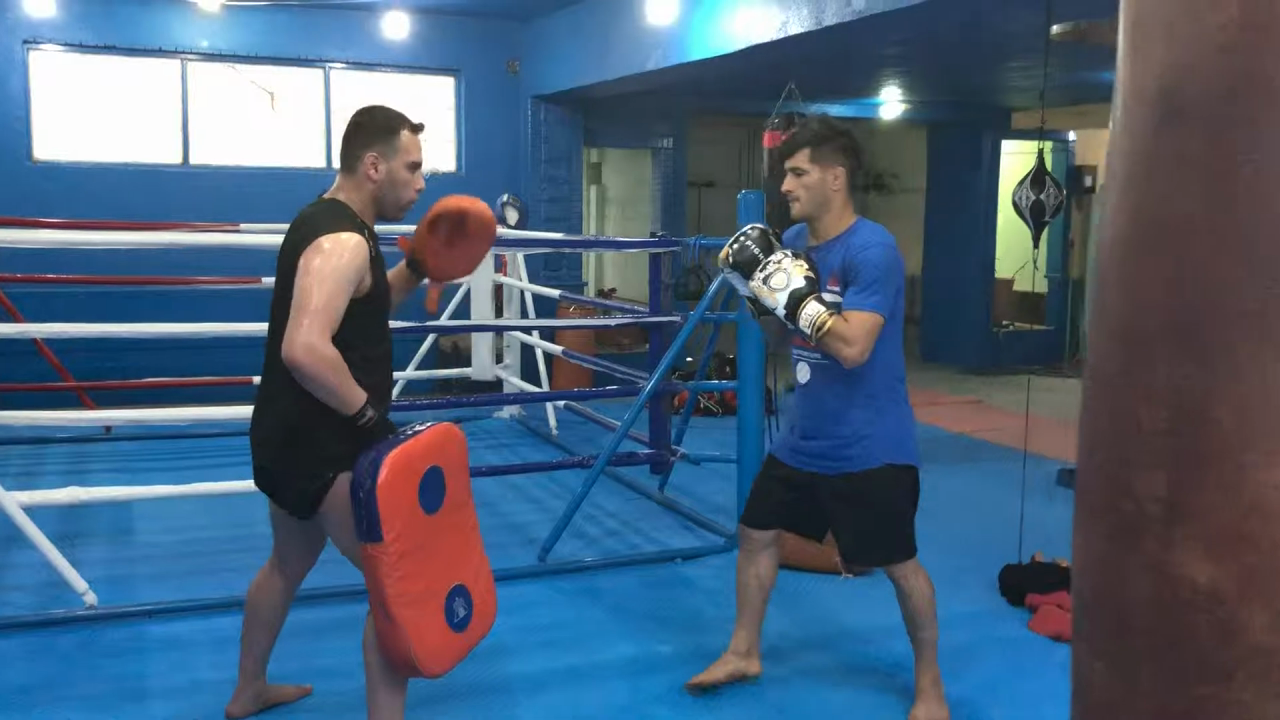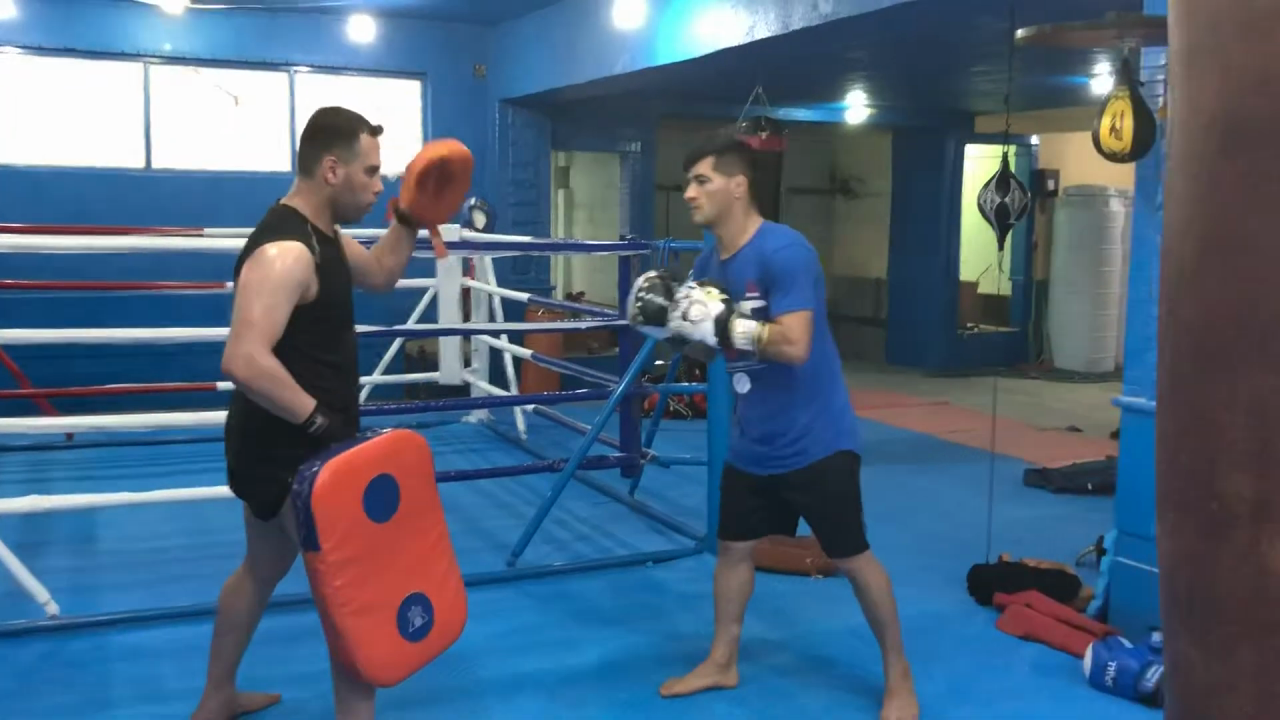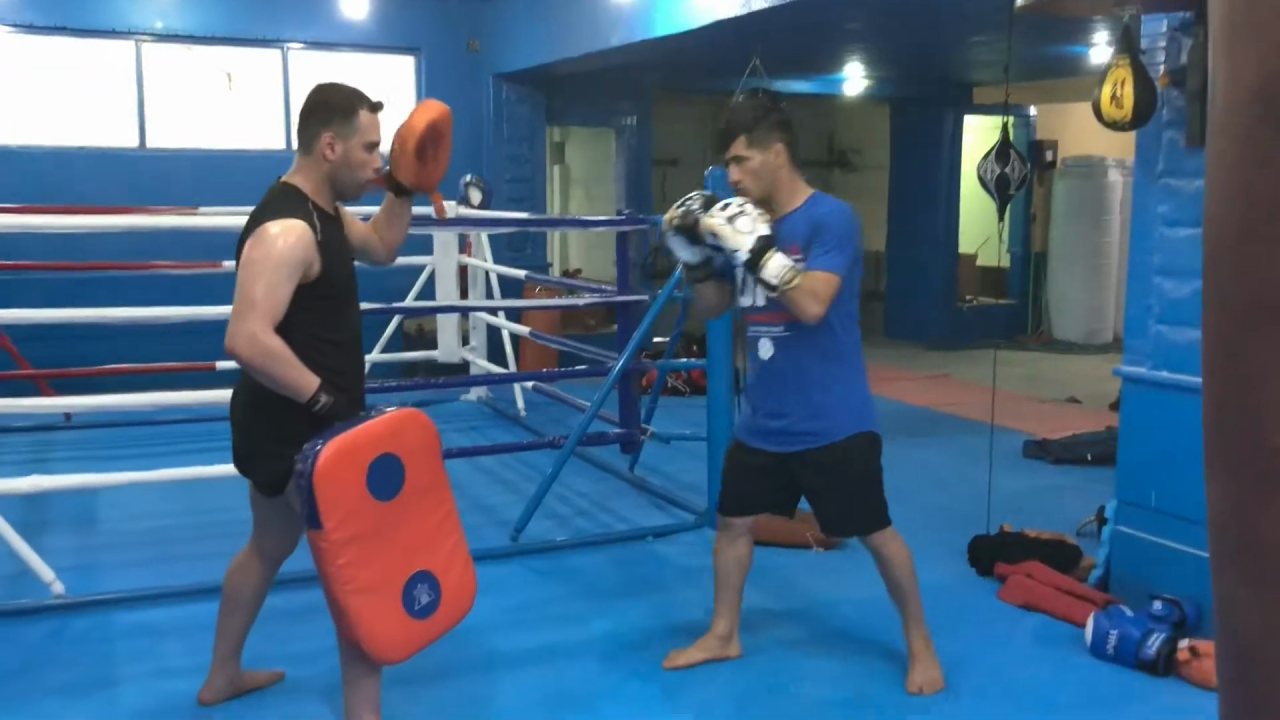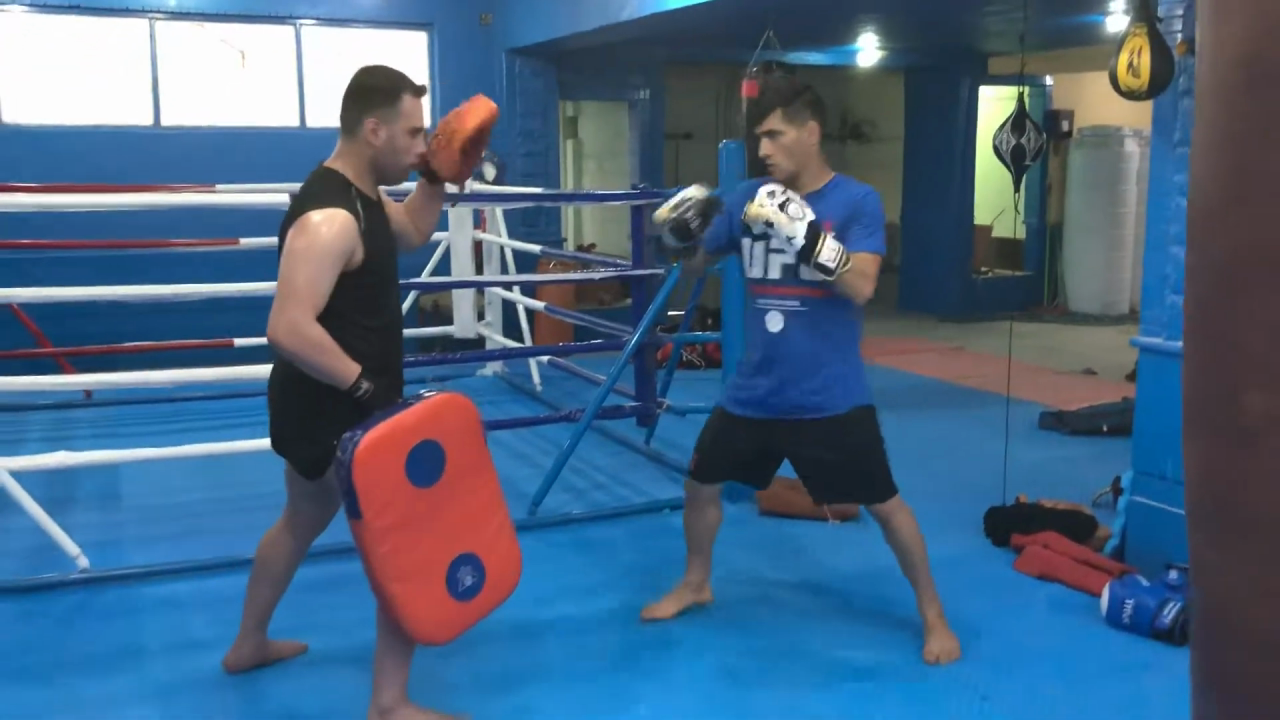
dt=0.4s
person 1, frame 1
left shoulder: (325, 222)
right shoulder: (343, 241)
right elbow: (304, 347)
left wrist: (411, 271)
right wrist: (369, 414)
left hip: (292, 436)
right hip: (323, 445)
left knee: (289, 562)
person 1, frame 2
left shoulder: (317, 234)
right shoulder: (285, 251)
left elbow: (380, 273)
right elbow: (244, 361)
left wrist: (410, 217)
right wrist: (320, 422)
left hip: (280, 447)
right hip: (292, 451)
left knee: (263, 569)
person 1, frame 3
left shoulder: (320, 211)
right shoulder: (287, 229)
left elbow: (380, 247)
right elbow: (247, 339)
left wrist: (402, 188)
right wrist: (324, 401)
left hip: (284, 425)
right hip: (298, 430)
left knee: (269, 546)
person 1, frame 4
left shoulder: (360, 194)
right shoulder: (329, 218)
left elbow: (410, 231)
right elbow: (288, 329)
left wrist: (434, 176)
right wrist: (365, 387)
left hip: (317, 407)
right hip: (337, 410)
left knee: (302, 520)
left ankle: (249, 642)
person 2, frame 1
left shoulder: (873, 249)
right shoulder: (794, 240)
left elbow: (853, 347)
left wrist: (792, 295)
right wrist: (754, 284)
left hip: (870, 446)
right hip: (803, 439)
left knee: (899, 562)
right knee: (755, 531)
right ankle: (744, 651)
person 2, frame 2
left shoulder: (784, 250)
right shoulder: (708, 263)
left elbow: (794, 346)
left wrist: (719, 320)
right wrist: (676, 325)
left hip: (818, 439)
right hip: (755, 441)
left knee: (851, 557)
right knee: (734, 545)
right ankle: (722, 661)
person 2, frame 3
left shoulder: (832, 218)
right shoulder: (744, 218)
left elbow: (811, 307)
right elbow: (712, 305)
left wrist: (755, 245)
right wrist: (692, 253)
left hip: (833, 420)
right hip: (763, 417)
left knee: (875, 532)
right knee: (733, 520)
left ankle: (919, 642)
right ankle: (723, 634)
person 2, frame 4
left shoulder: (857, 201)
right shoulder: (745, 198)
left elbow: (860, 287)
right elbow: (698, 261)
left wrist: (802, 232)
right wrist: (679, 232)
left hip: (828, 394)
right hip: (752, 391)
left knee: (881, 501)
right knee: (700, 485)
left ankle: (932, 611)
right ankle: (694, 584)
